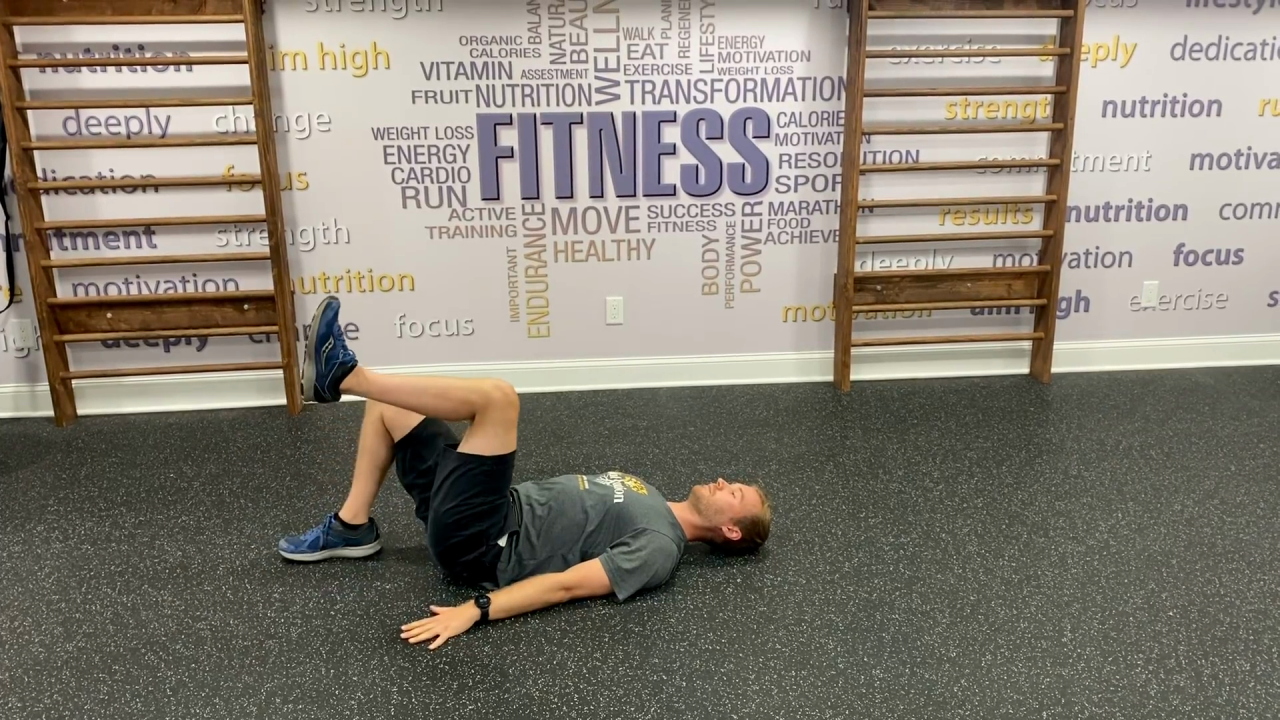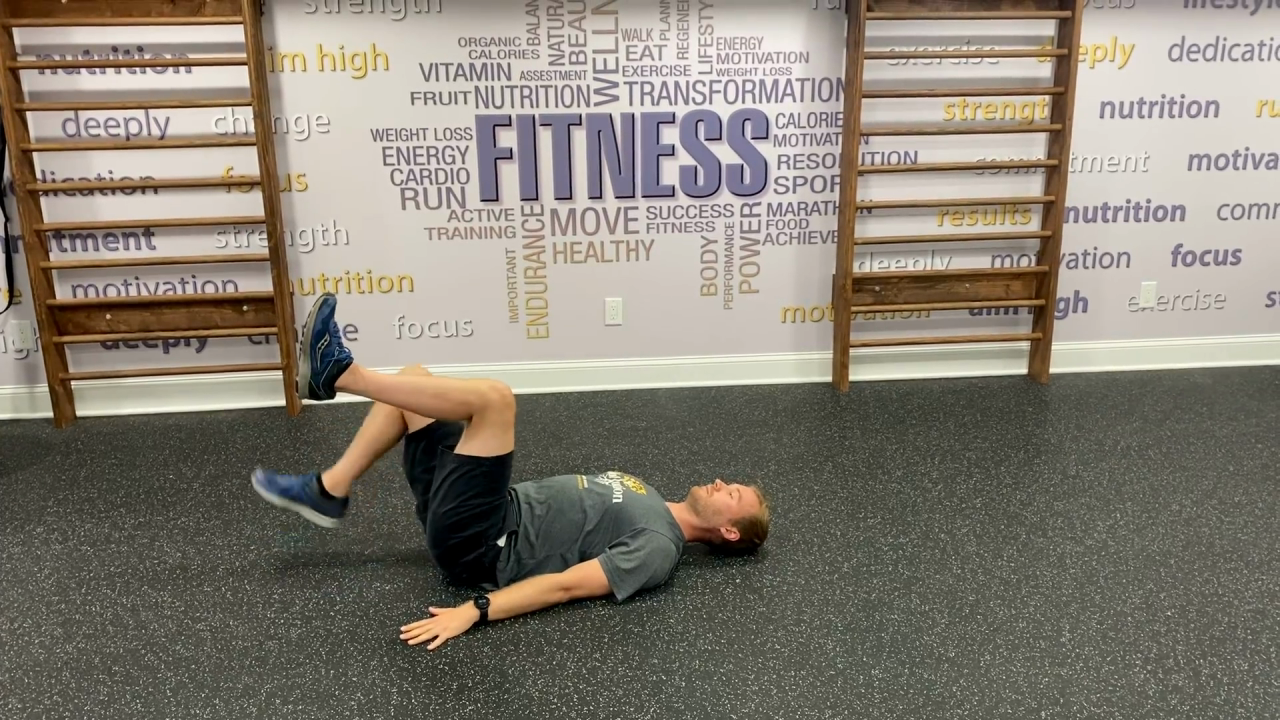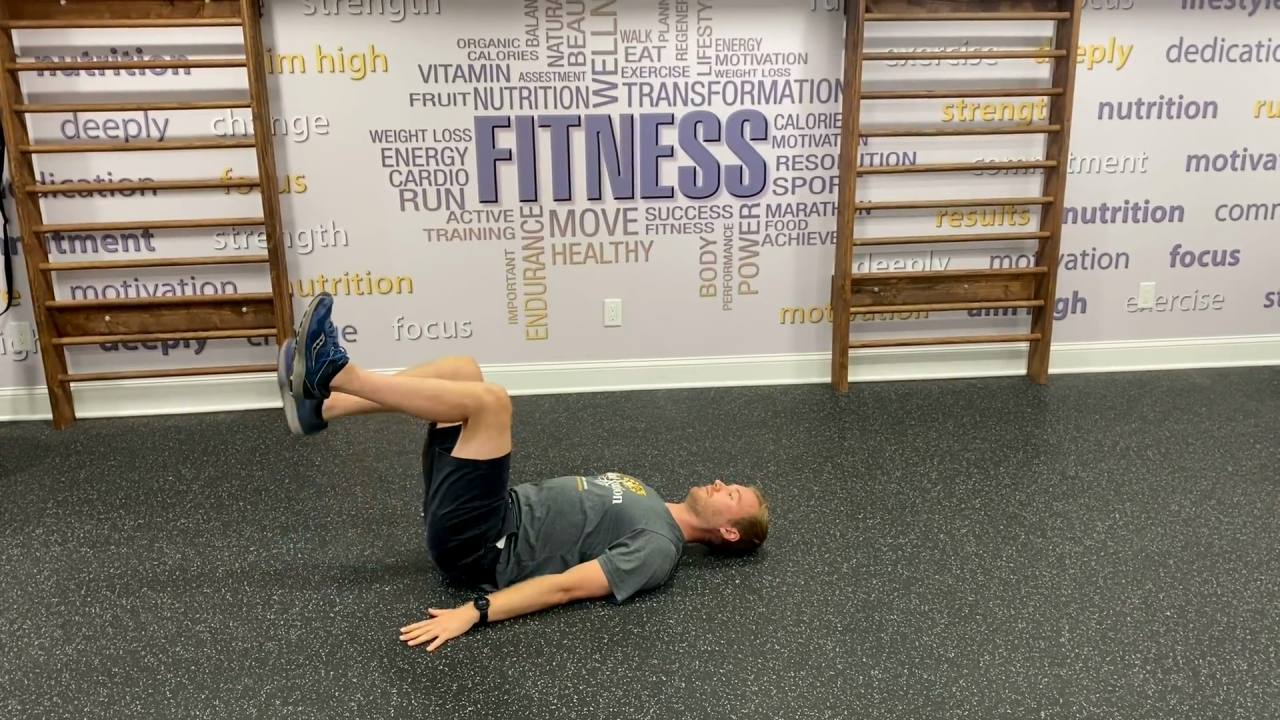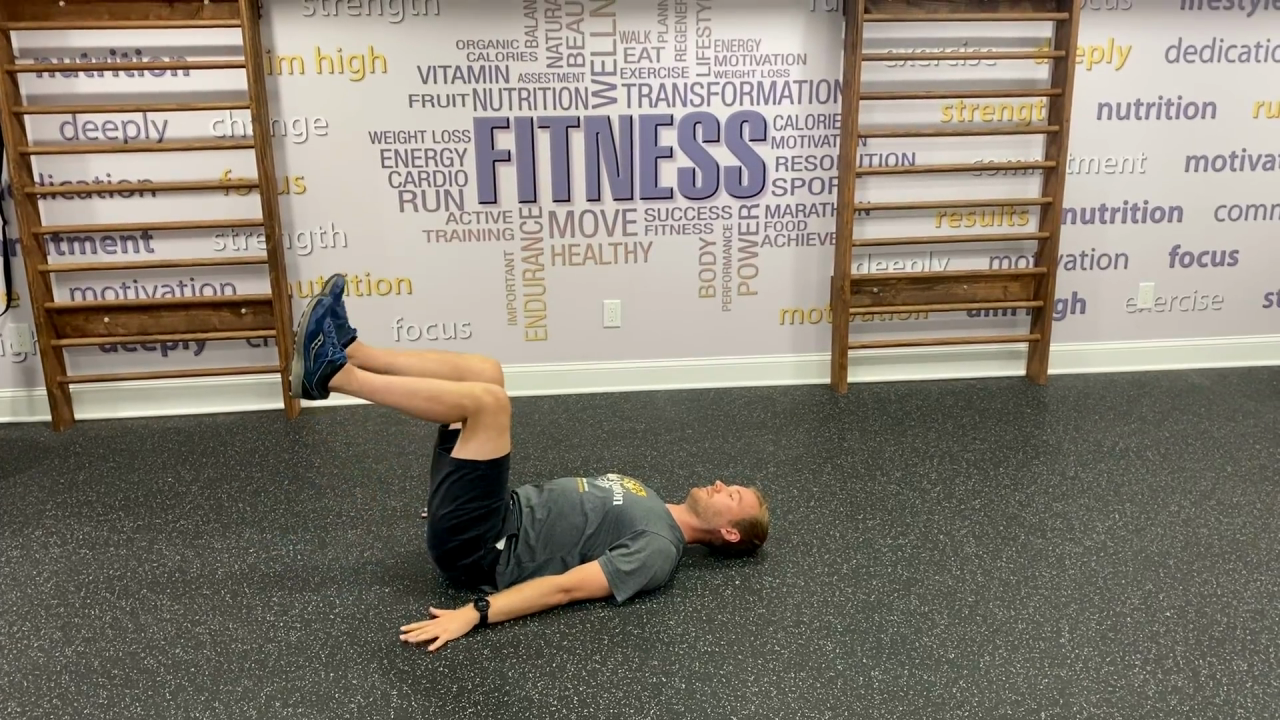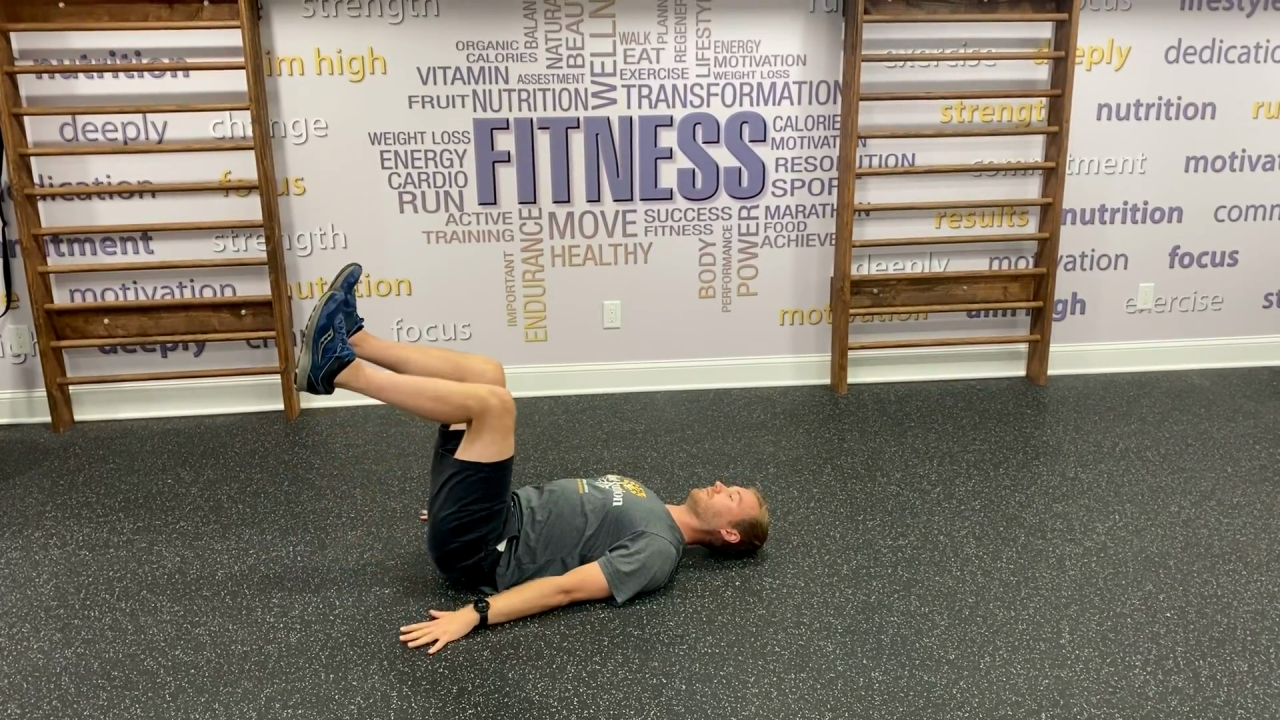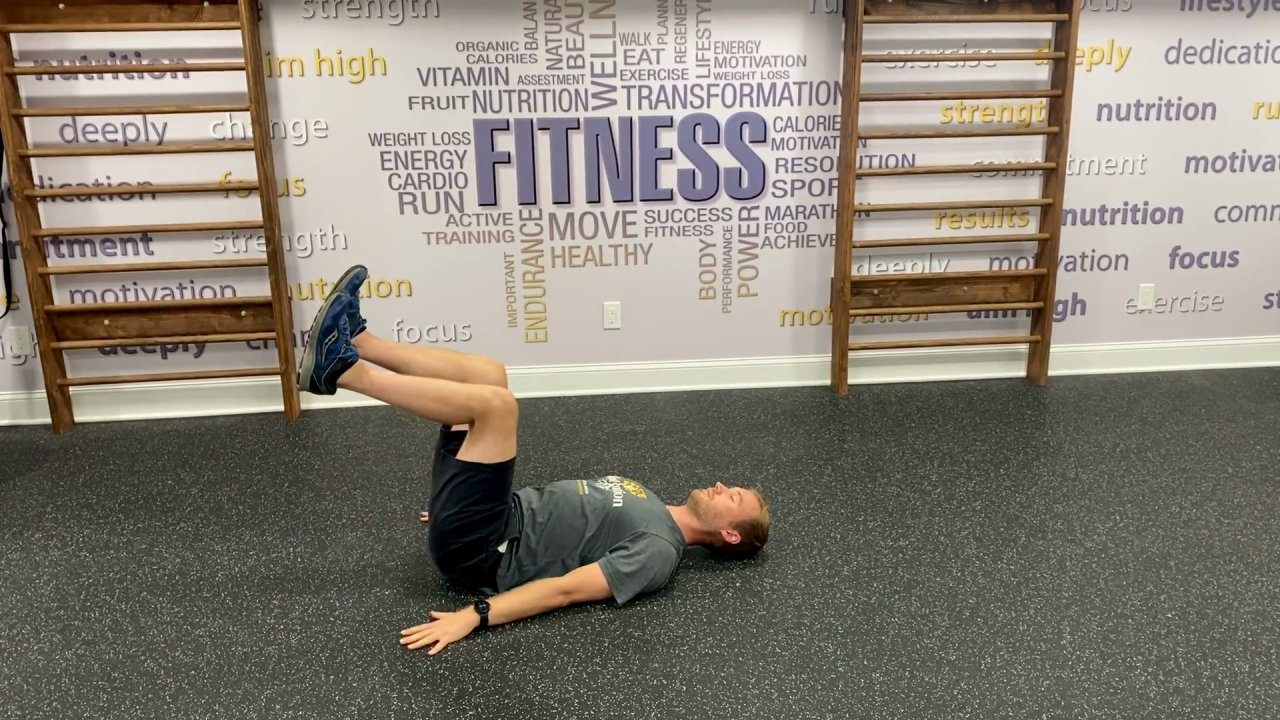
dt=0.3s
person 1, frame 1
left shoulder: (658, 546)
right shoulder: (645, 497)
left elbow: (567, 585)
left wrist: (475, 610)
left hip: (478, 546)
right hip: (503, 510)
left knee: (498, 396)
right knee: (385, 401)
left ankle: (342, 377)
right ankle: (351, 527)
person 1, frame 2
left shoulder: (656, 548)
right shoulder: (641, 498)
left elbow: (566, 585)
left wrist: (473, 611)
left hip: (476, 545)
right hip: (500, 512)
left knee: (494, 397)
right knee: (412, 378)
left ankle: (337, 374)
right ankle: (327, 493)
person 1, frame 3
left shoulder: (657, 549)
right shoulder: (642, 499)
left elbow: (566, 586)
left wrist: (474, 612)
right wrist: (454, 500)
left hip: (476, 549)
right hip: (499, 515)
left knee: (491, 399)
right knee: (463, 370)
left ankle: (335, 376)
right ankle: (321, 409)
person 1, frame 4
left shoulder: (657, 550)
right shoulder: (642, 501)
left elbow: (568, 586)
left wrist: (474, 613)
right wrist: (458, 499)
left hip: (476, 549)
right hip: (506, 514)
left knee: (489, 401)
right knee: (484, 371)
left ankle: (331, 376)
right ankle: (347, 349)
person 1, frame 5
left shoulder: (657, 550)
right shoulder: (643, 503)
left elbow: (566, 588)
left wrist: (474, 614)
right wrist: (455, 505)
left hip: (477, 551)
right hip: (499, 519)
left knee: (494, 402)
right knee: (487, 372)
left ankle: (337, 370)
right ankle: (352, 340)
person 1, frame 6
left shoulder: (657, 552)
right shoulder: (643, 503)
left elbow: (567, 589)
left wrist: (474, 616)
right wrist: (457, 506)
left hip: (478, 551)
right hip: (502, 516)
left knee: (496, 403)
right knee: (489, 375)
left ankle: (341, 370)
right ankle: (355, 341)
